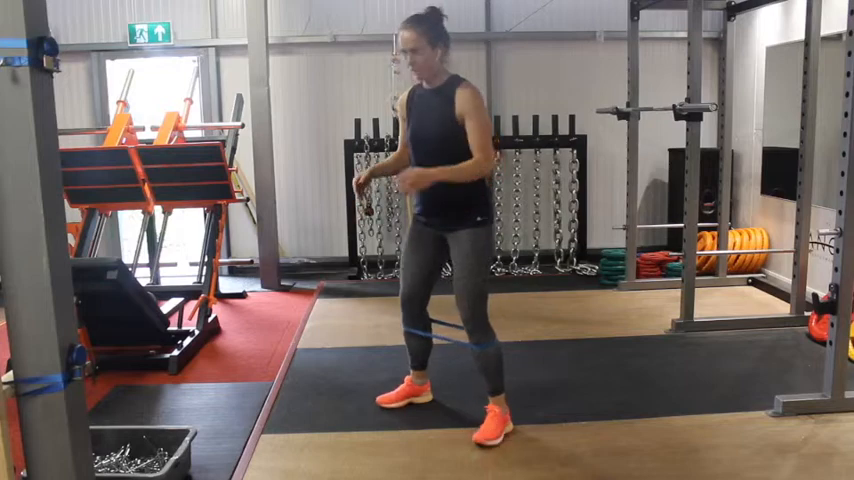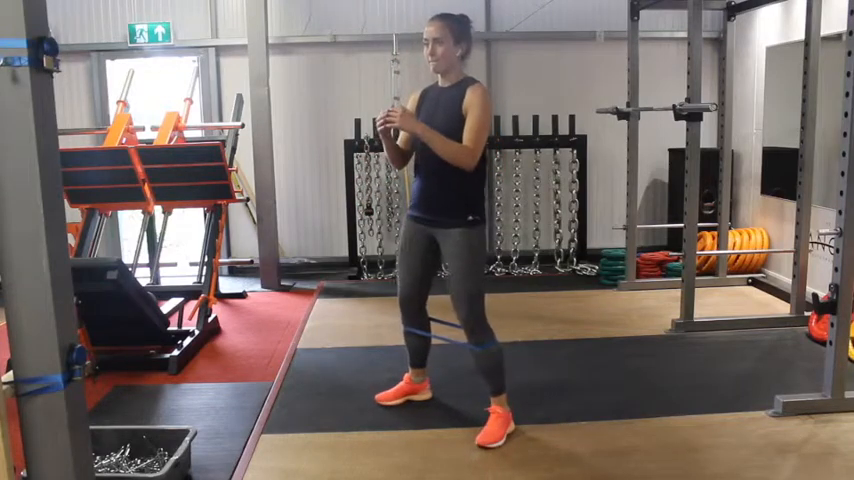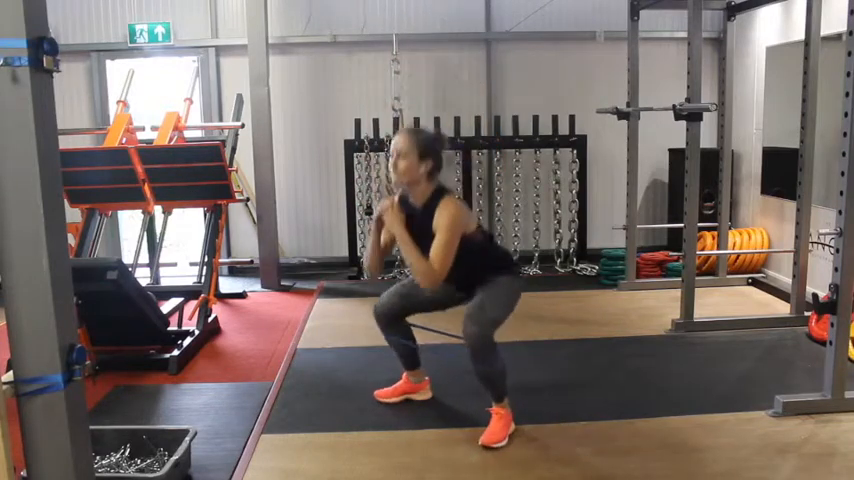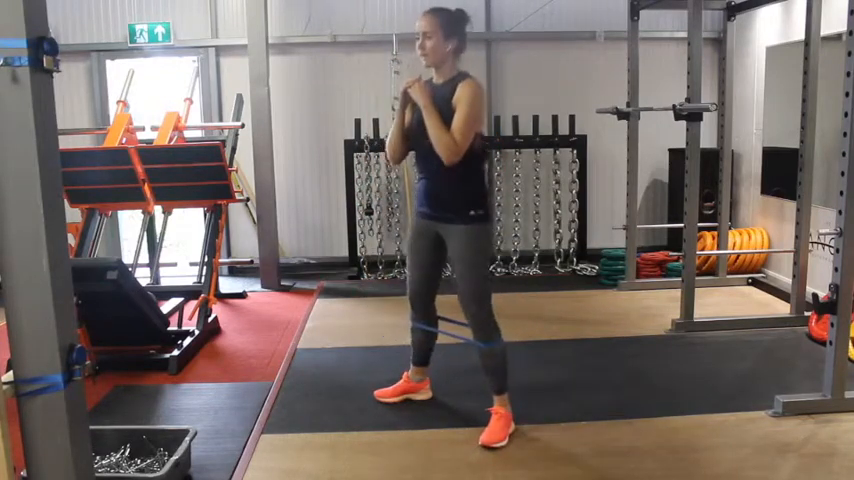
dt=1s
person 1, frame 1
left shoulder: (465, 96)
right shoulder: (408, 100)
left elbow: (484, 163)
left wrist: (433, 176)
right wrist: (375, 171)
left hip: (469, 222)
right hip: (427, 220)
left knee: (472, 313)
right knee: (410, 299)
left ankle: (499, 409)
right ankle: (417, 383)
person 1, frame 2
left shoulder: (475, 94)
right shoulder: (420, 97)
left elbow: (468, 157)
right elbow: (400, 161)
left wrist: (418, 127)
right wrist: (388, 135)
left hip: (461, 222)
right hip: (419, 218)
left knee: (470, 314)
right knee: (409, 300)
left ankle: (501, 409)
right ankle: (417, 381)
person 1, frame 3
left shoulder: (448, 209)
right shoulder: (399, 205)
left elbow: (431, 282)
right elbow: (373, 269)
left wrist: (399, 230)
right wrist: (378, 229)
left hip: (498, 278)
right hip: (457, 279)
left knee: (475, 331)
right knee: (385, 310)
left ankle: (501, 409)
right ankle: (416, 380)
person 1, frame 4
left shoulder: (468, 89)
right shoulder: (423, 90)
left elbow: (451, 153)
right elbow: (394, 156)
left wrist: (426, 104)
right wrist: (404, 107)
left hip: (465, 217)
right hip: (426, 214)
left knee: (476, 311)
right knee: (419, 298)
left ankle: (502, 410)
right ankle: (417, 380)
